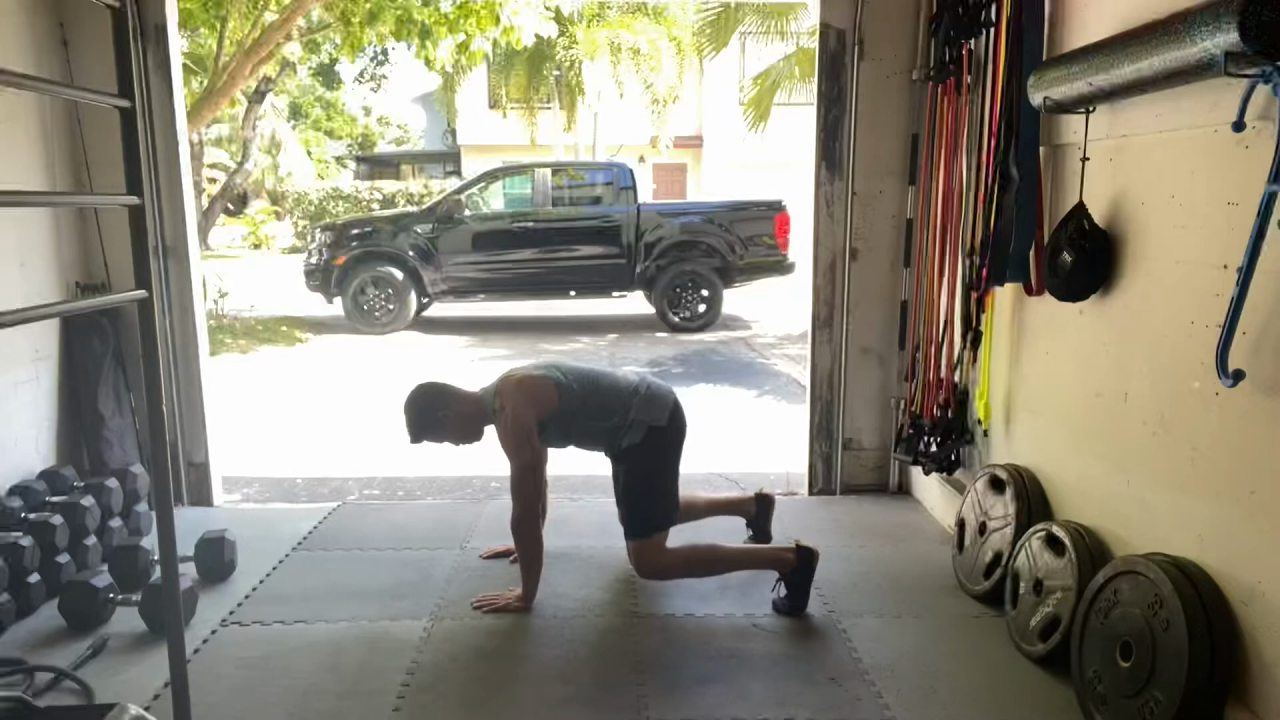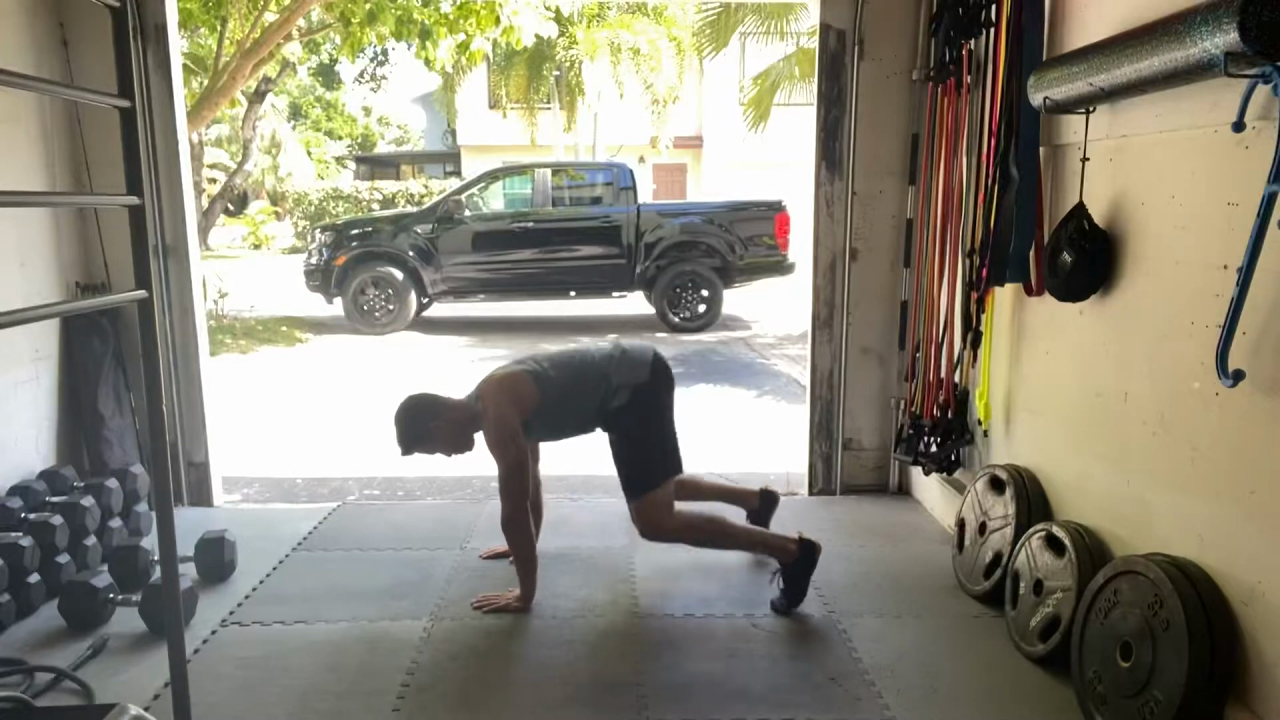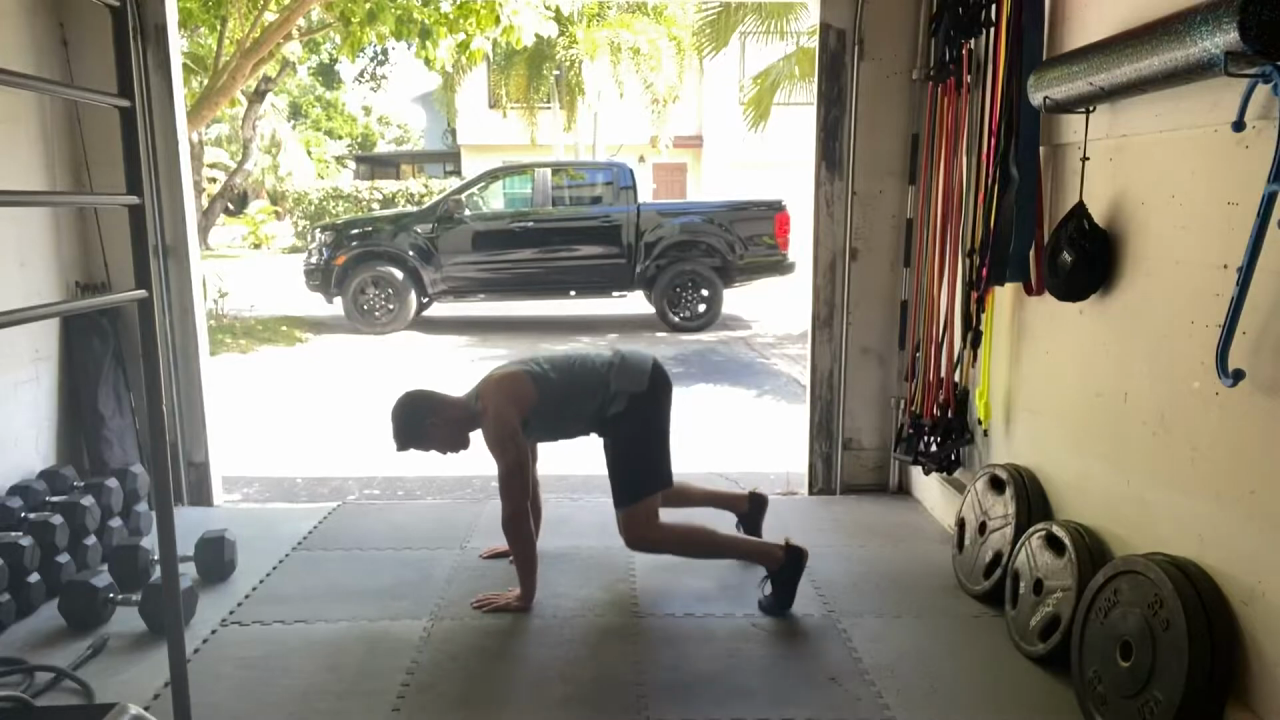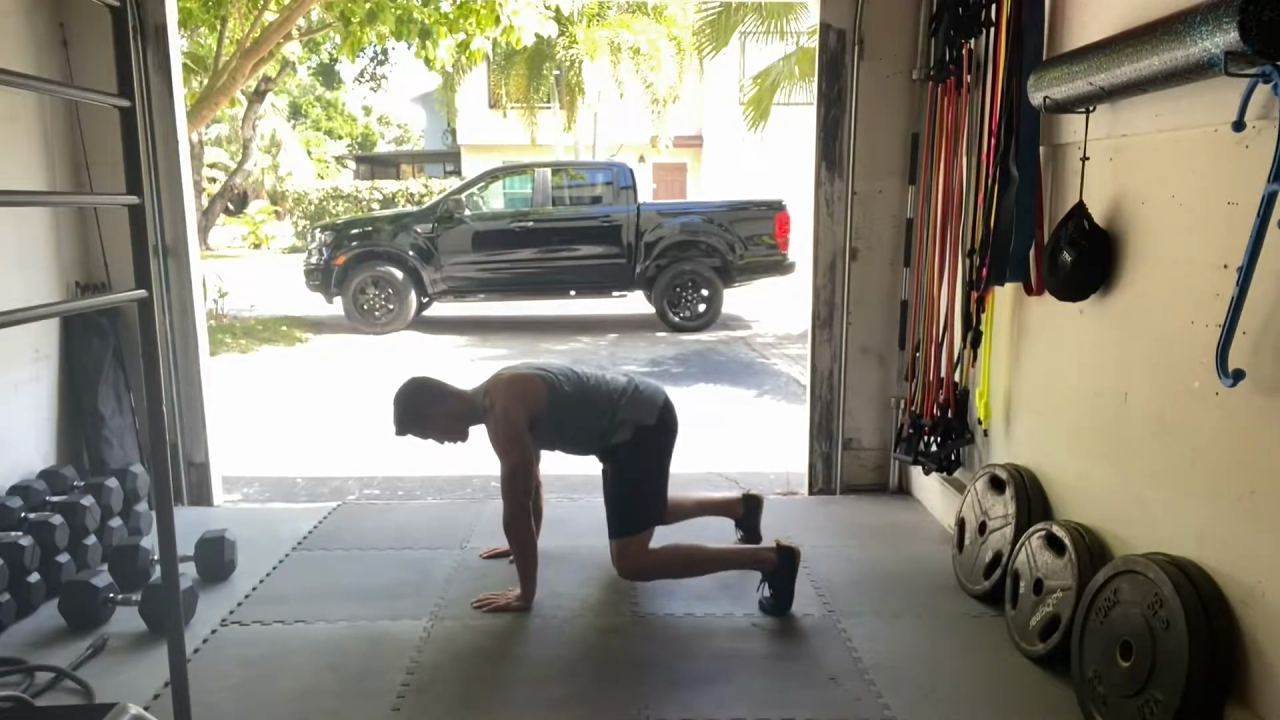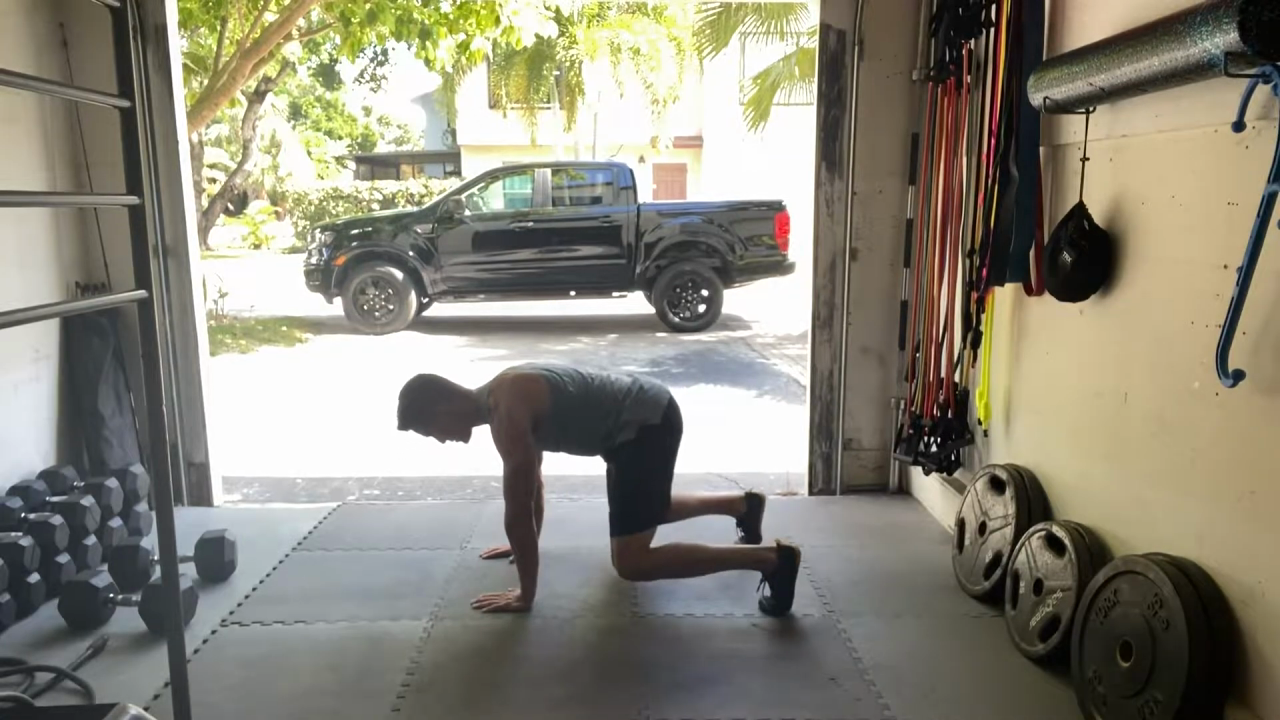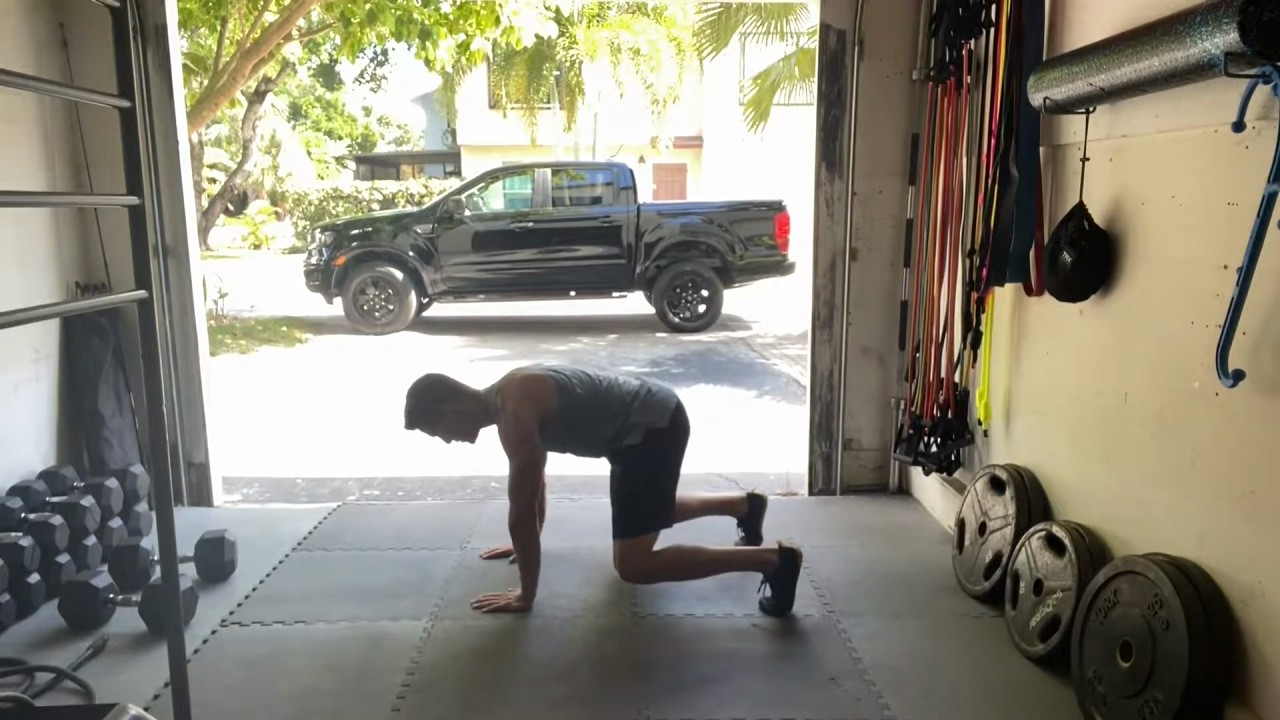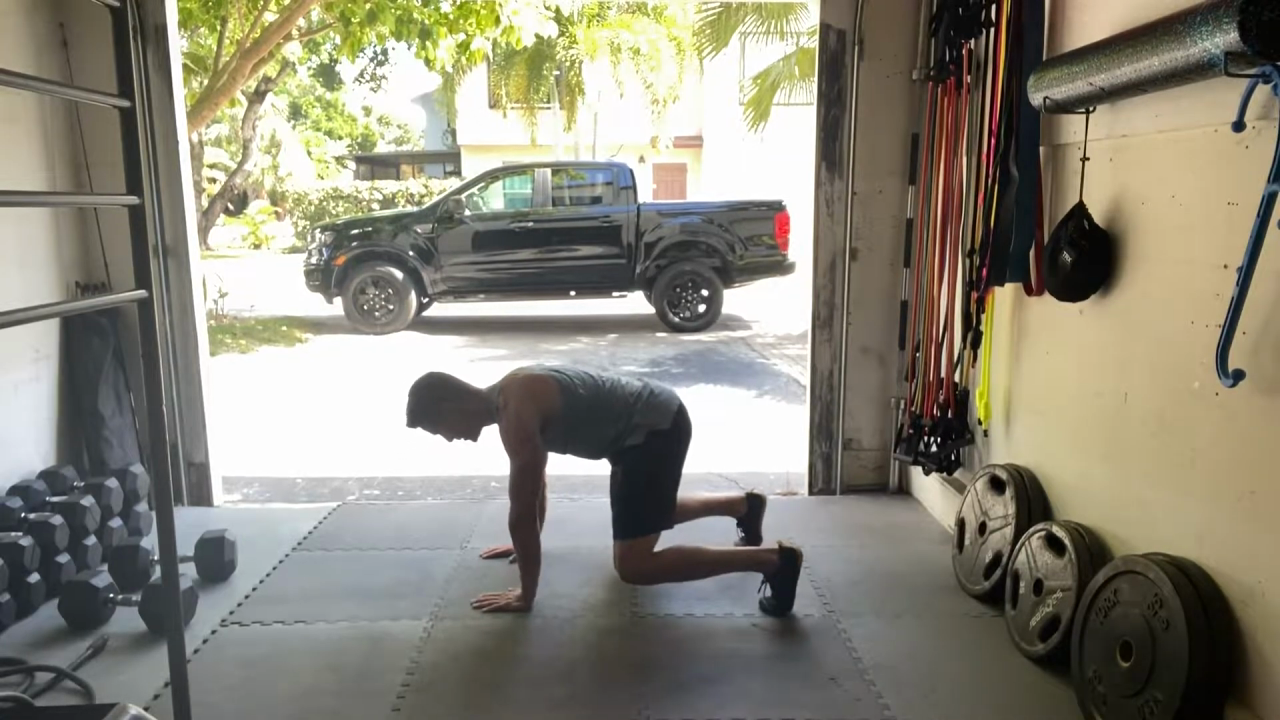
dt=0.2s
person 1, frame 1
left shoulder: (511, 414)
right shoulder: (506, 395)
left elbow: (525, 511)
right elbow: (536, 479)
left wrist: (526, 594)
right wrist: (527, 545)
left hip: (649, 424)
right hip: (646, 410)
left knee: (649, 562)
right knee: (640, 517)
left ankle: (790, 559)
right ankle: (751, 505)
person 1, frame 2
left shoulder: (495, 415)
right shoulder: (495, 399)
left elbow: (514, 508)
right elbow: (530, 480)
left wrist: (525, 594)
right wrist: (526, 542)
left hip: (636, 385)
right hip: (636, 379)
left knee: (654, 521)
right knee: (657, 488)
left ankle: (791, 551)
right ankle: (755, 500)
person 1, frame 3
left shoulder: (494, 414)
right shoulder: (492, 399)
left elbow: (514, 509)
right elbow: (527, 479)
left wrist: (525, 593)
right wrist: (525, 543)
left hip: (634, 392)
right hip: (633, 384)
left knee: (640, 533)
right knee: (650, 494)
left ankle: (779, 558)
right ankle: (746, 504)
person 1, frame 4
left shoulder: (502, 413)
right shoulder: (497, 396)
left elbow: (516, 510)
right elbow: (530, 481)
left wrist: (526, 594)
right wrist: (527, 543)
left hip: (641, 424)
right hip: (640, 412)
left knee: (631, 562)
right knee: (643, 512)
left ankle: (772, 558)
right ankle: (740, 506)
person 1, frame 5
left shoulder: (506, 414)
right shoulder: (502, 395)
left elbow: (518, 510)
right elbow: (533, 482)
left wrist: (525, 595)
right wrist: (527, 543)
left hip: (646, 423)
right hip: (644, 412)
left knee: (631, 562)
right knee: (644, 512)
left ankle: (771, 558)
right ankle: (742, 505)
person 1, frame 6
left shoulder: (513, 413)
right shoulder: (508, 395)
left elbow: (522, 510)
right elbow: (536, 483)
left wrist: (526, 594)
right wrist: (527, 544)
left hip: (652, 427)
right hip: (650, 415)
left knee: (633, 565)
right knee: (643, 513)
left ankle: (773, 560)
right ankle: (743, 505)
person 1, frame 7
left shoulder: (515, 413)
right shoulder: (510, 394)
left elbow: (522, 511)
right elbow: (536, 484)
left wrist: (526, 594)
right wrist: (527, 543)
left hip: (656, 428)
right hip: (651, 418)
left knee: (633, 566)
right knee: (641, 514)
left ankle: (774, 560)
right ankle: (743, 505)
